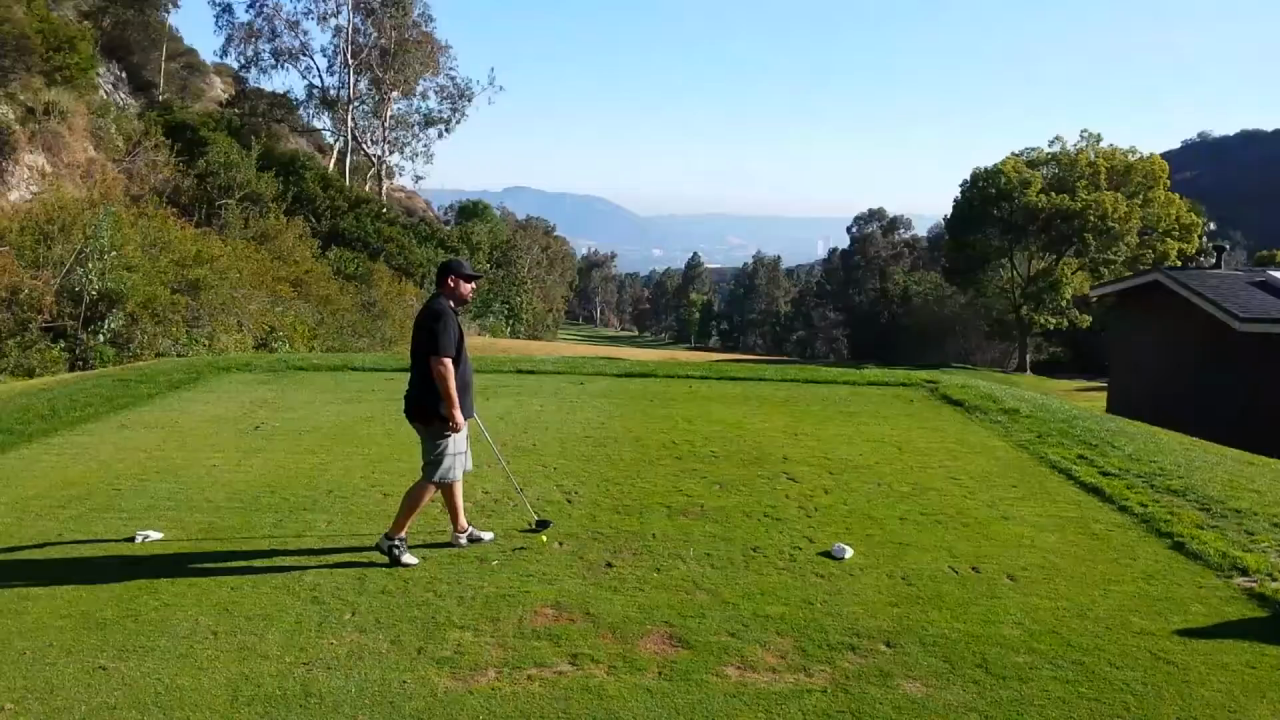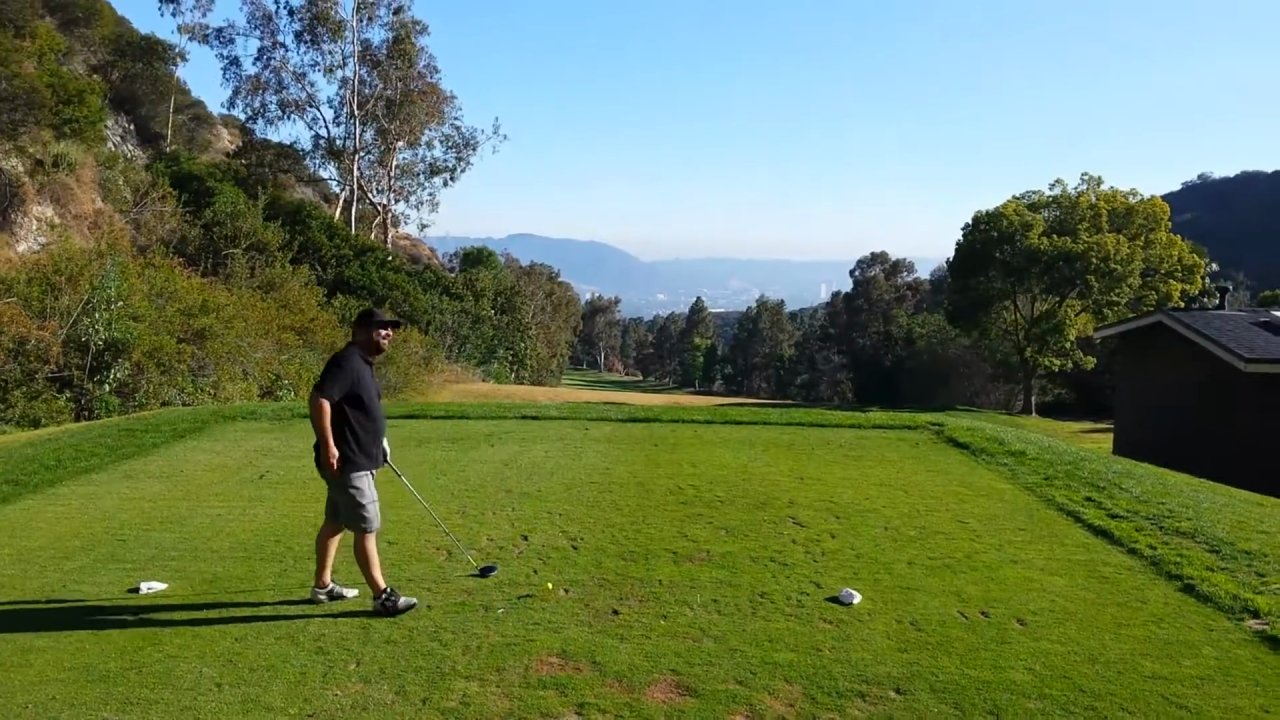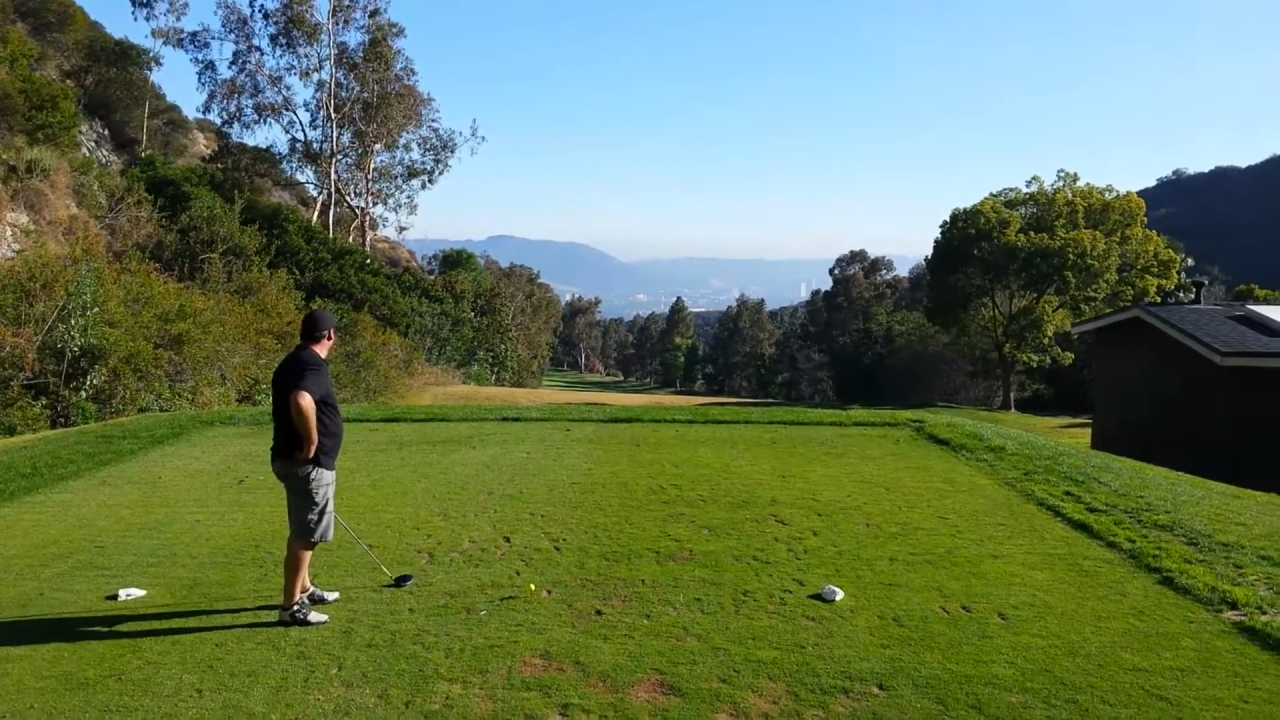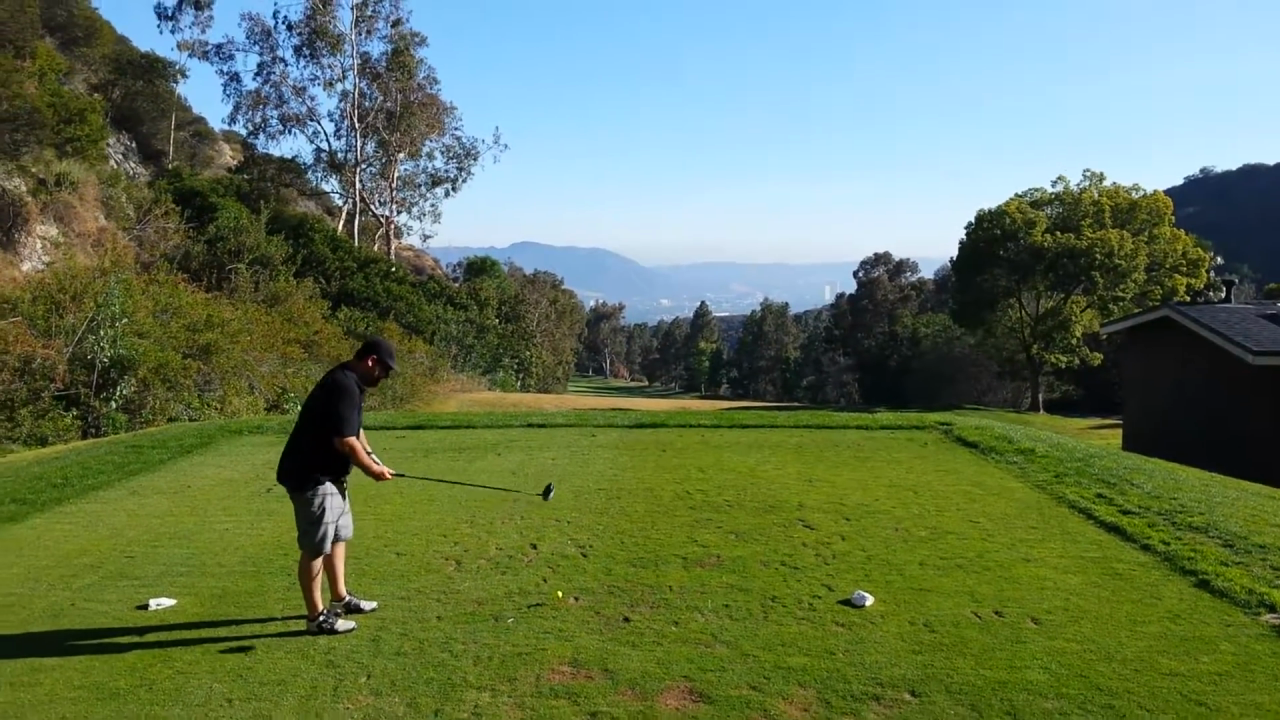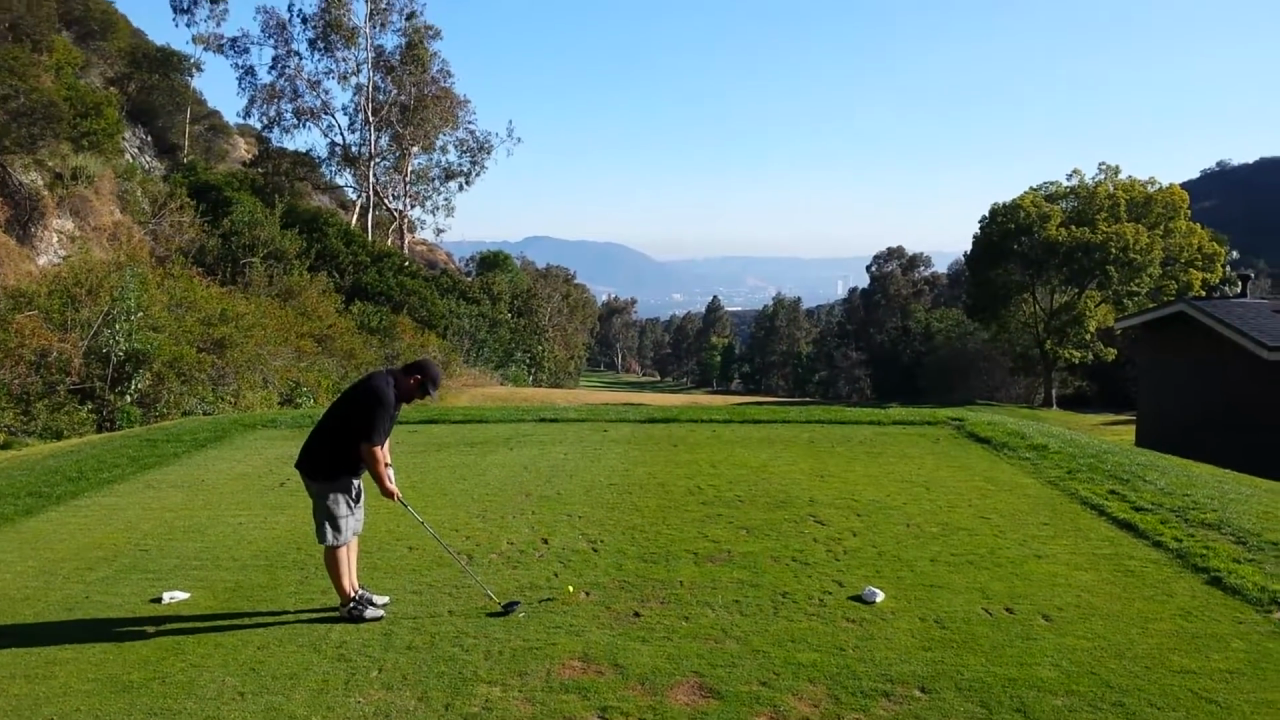
dt=1s
person 1, frame 1
left shoulder: (438, 311)
right shoulder: (441, 314)
right elbow: (441, 365)
left wrist: (456, 407)
right wrist: (454, 408)
left hip: (440, 410)
right hip: (437, 413)
left knee: (454, 470)
right knee: (435, 478)
left ankle: (462, 529)
right ankle: (392, 538)
person 1, frame 2
left shoulder: (364, 363)
right shoulder: (347, 362)
right elbow: (319, 401)
left wrist: (379, 444)
right wrist: (328, 446)
left hip: (356, 460)
right hip: (348, 462)
left knee: (335, 522)
right knee: (366, 527)
left ankle: (323, 586)
right ankle: (383, 595)
person 1, frame 3
left shoulder: (291, 362)
right shoulder: (313, 366)
right elbow: (302, 402)
right wrist: (311, 444)
left hip: (293, 460)
right hip: (308, 465)
left knee: (302, 531)
right knee: (306, 536)
left ankle: (305, 590)
right ankle: (291, 606)
person 1, frame 4
left shoulder: (350, 382)
right shoulder: (343, 387)
left elbow: (354, 430)
right elbow: (345, 442)
left wrist: (370, 456)
right wrist: (372, 469)
left hip: (328, 474)
right hip: (312, 477)
left knee: (338, 535)
right knee: (315, 547)
left ankle: (340, 598)
right ankle: (316, 616)
person 1, frame 5
left shoulder: (388, 386)
right shoulder: (381, 393)
left elbow: (380, 435)
right elbow: (370, 447)
left wrist: (387, 466)
right wrist: (384, 483)
left hip: (345, 466)
right hip: (327, 468)
left knee: (351, 530)
right knee: (337, 536)
left ankle: (355, 591)
right ankle: (348, 602)
